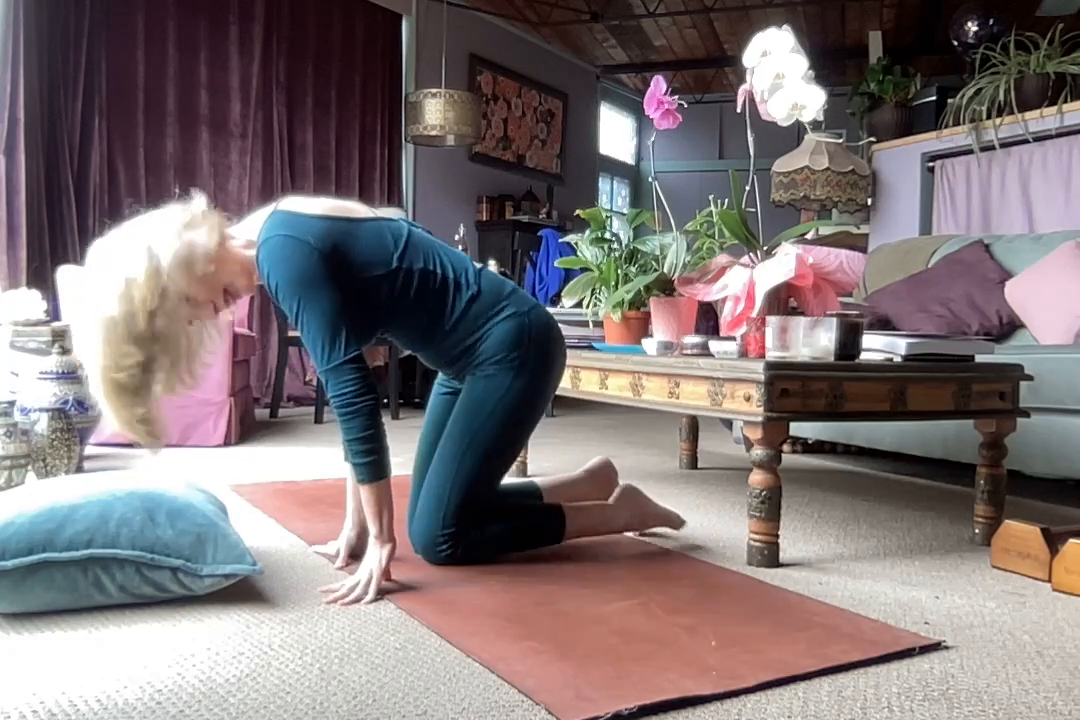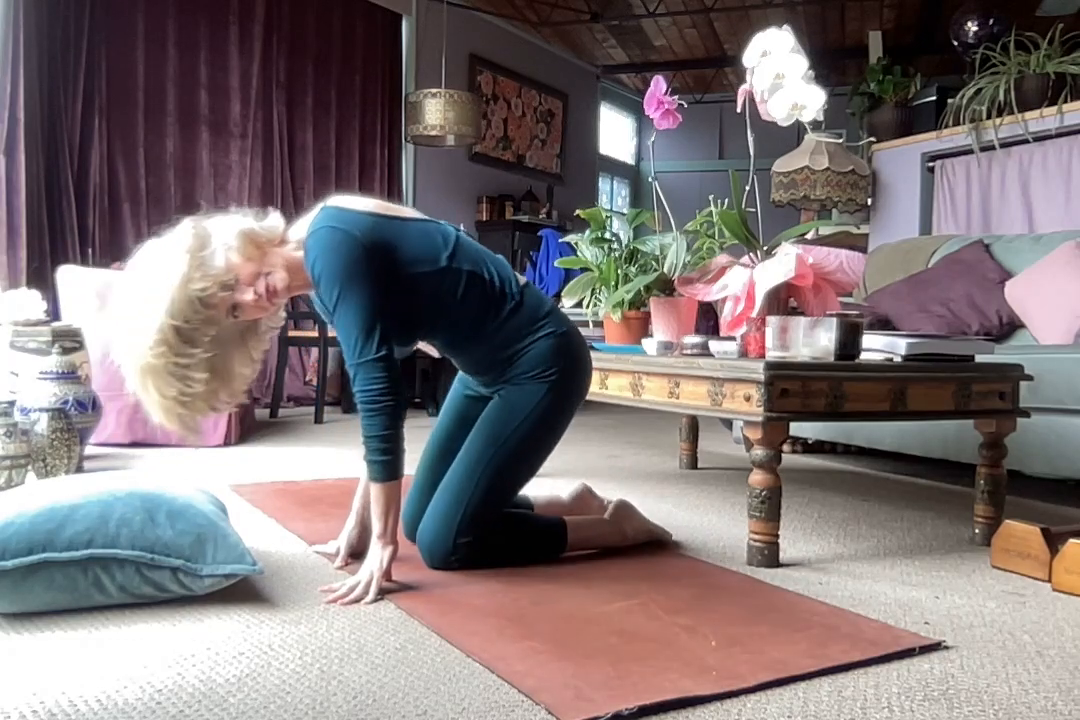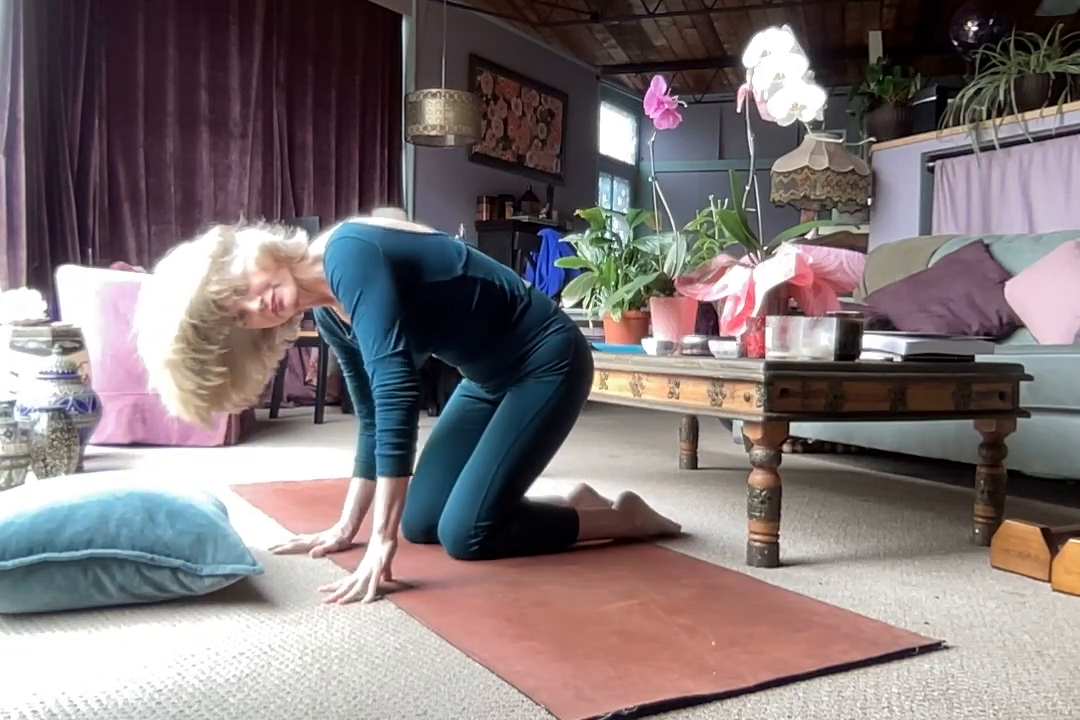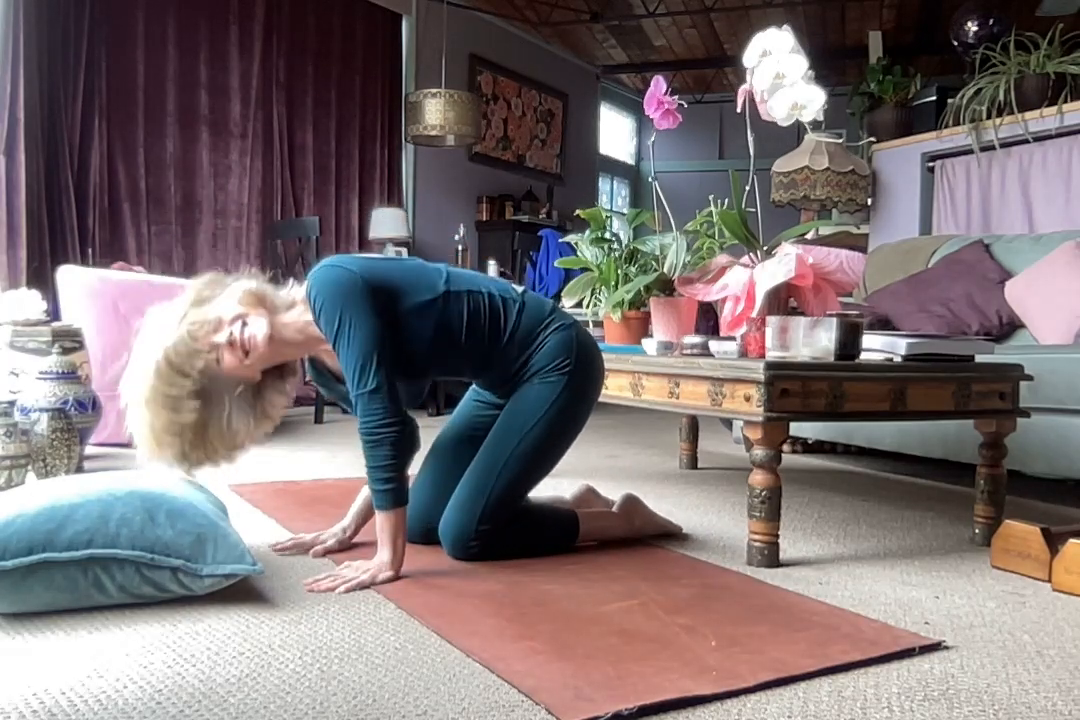
dt=0.7s
person 1, frame 1
left shoulder: (282, 253)
right shoulder: (283, 244)
left elbow: (352, 391)
right elbow: (352, 391)
left wrist: (379, 541)
right wrist: (358, 521)
left hip: (510, 347)
right hip: (472, 356)
left knee: (438, 538)
right knee: (441, 511)
left ankle: (620, 510)
right ankle: (589, 484)
person 1, frame 2
left shoulder: (331, 241)
right shoulder: (321, 291)
left elbow: (378, 391)
right elbow: (381, 394)
left wrist: (381, 543)
right wrist: (362, 520)
left hip: (540, 362)
right hip: (488, 370)
left knee: (444, 544)
right knee: (419, 518)
left ankle: (616, 527)
right ankle: (571, 505)
person 1, frame 3
left shoulder: (349, 254)
right shoulder: (329, 316)
left elbow: (397, 392)
right elbow: (374, 417)
left wrist: (381, 540)
right wrist: (346, 526)
left hip: (546, 362)
right hip: (489, 378)
left knee: (465, 535)
right knee: (419, 523)
left ankle: (624, 517)
right ankle: (575, 503)
person 1, frame 4
left shoulder: (331, 286)
right shoulder: (319, 369)
left elbow: (381, 423)
right elbow: (394, 436)
left wrist: (387, 560)
right wrist: (348, 527)
left hip: (554, 360)
right hip: (503, 379)
left knee: (466, 535)
right knee: (421, 524)
left ankle: (624, 520)
right ankle: (578, 504)
